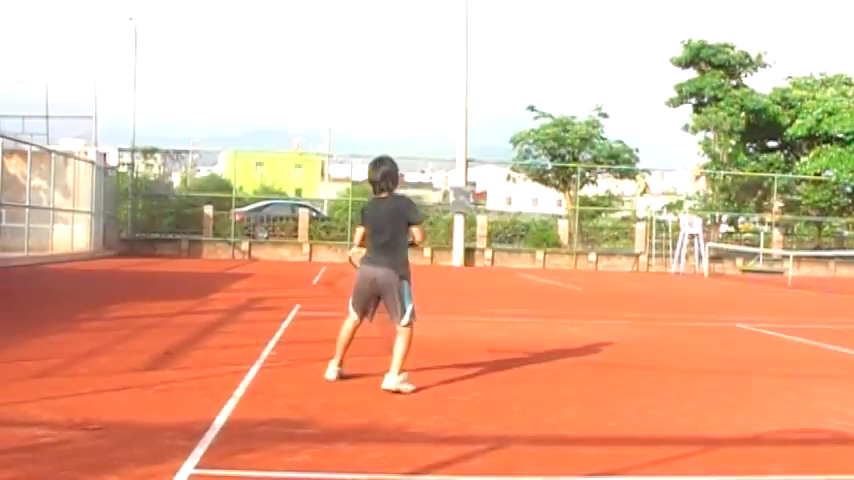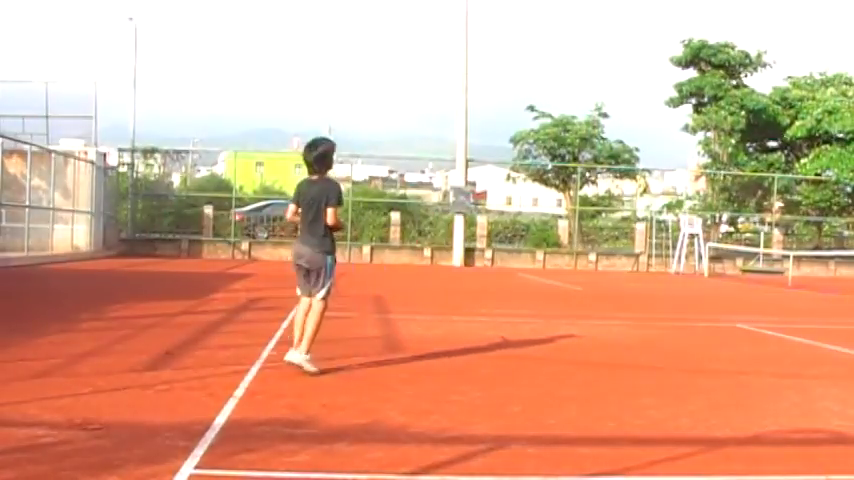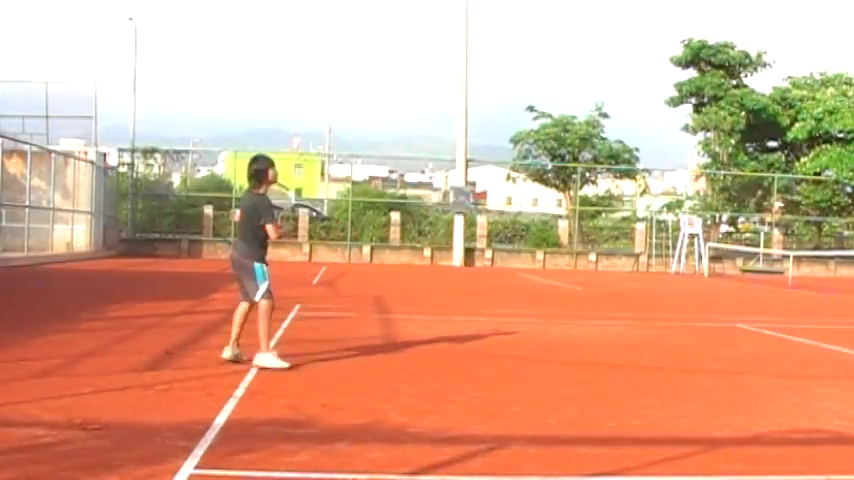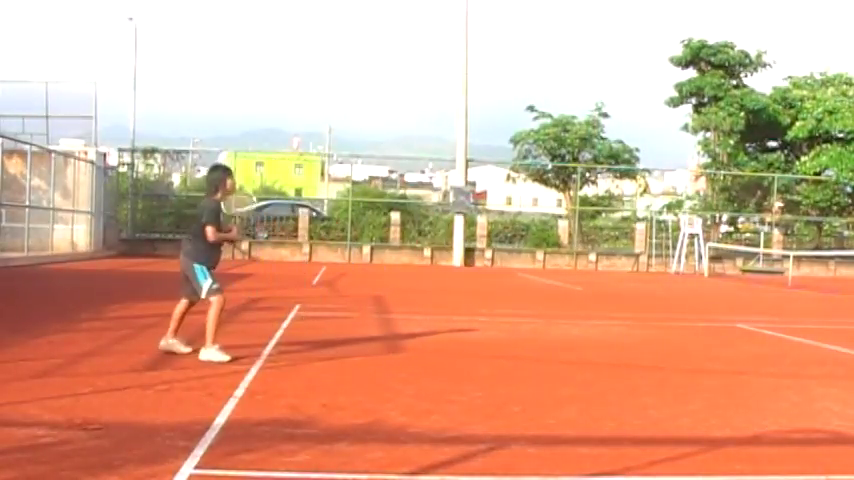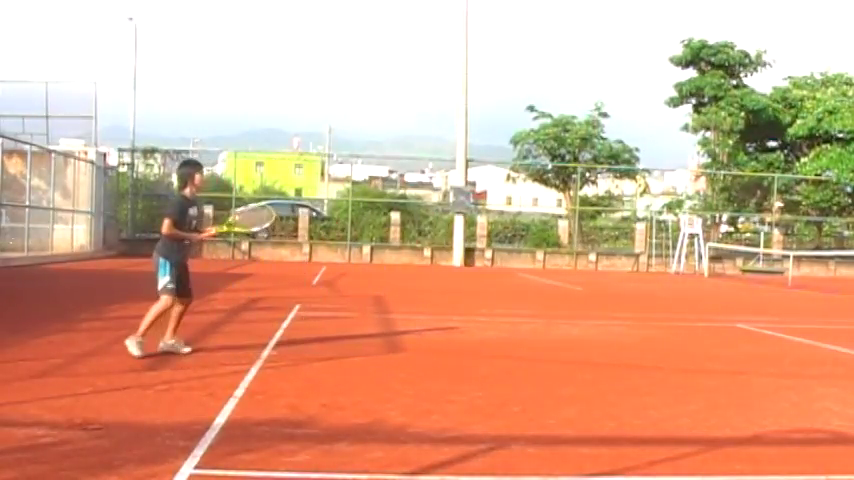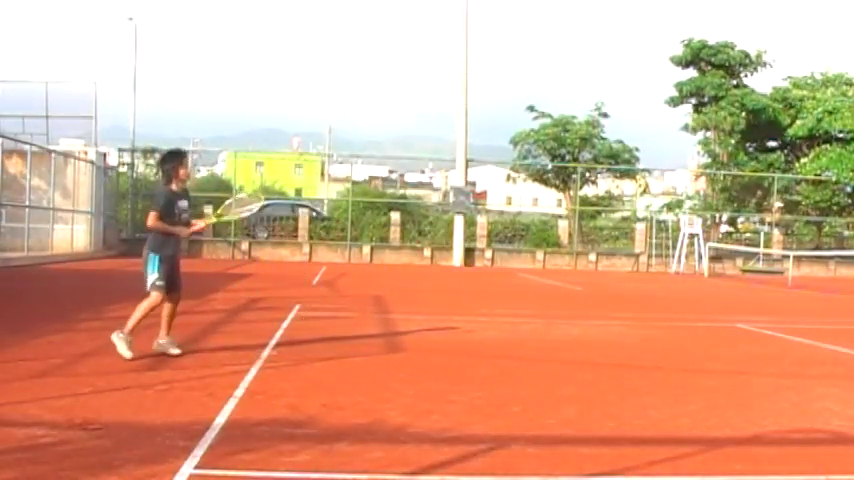
dt=0.4s
person 1, frame 1
left shoulder: (368, 208)
right shoulder: (405, 204)
left elbow: (358, 241)
right elbow: (418, 238)
right wrist: (409, 242)
left hip: (367, 270)
right hip: (393, 274)
left knee: (353, 319)
right knee: (404, 327)
left ankle: (335, 365)
right ankle: (395, 375)
person 1, frame 2
left shoulder: (302, 186)
right shoulder: (332, 186)
left elbow: (290, 215)
right elbow: (332, 220)
right wrist: (341, 225)
left hip: (301, 248)
right hip: (321, 251)
left knee: (305, 299)
right knee: (319, 303)
left ankle: (296, 348)
right ankle: (301, 353)
person 1, frame 3
left shoulder: (248, 195)
right shoulder: (264, 202)
left elbow: (237, 217)
right elbow: (274, 234)
right wrist: (282, 231)
left hip: (239, 254)
right hip: (252, 258)
left knee: (246, 302)
right knee: (266, 303)
left ankle: (232, 347)
right ankle: (264, 352)
person 1, frame 4
left shoulder: (211, 204)
right shoulder: (212, 206)
right elbow: (211, 236)
left wrist: (226, 232)
right wrist: (230, 236)
left hip: (195, 259)
right hip: (196, 261)
left knee: (188, 299)
right knee: (217, 300)
left ankle: (169, 338)
right ankle: (210, 348)
person 1, frame 5
left shoulder: (193, 201)
right shoulder: (178, 201)
right elbow: (166, 229)
left wrist: (203, 232)
right wrist: (191, 236)
left hip: (180, 259)
right hip: (167, 258)
left knee: (185, 299)
right knee: (167, 300)
left ankle: (169, 339)
right ankle: (136, 338)
person 1, frame 6
left shoulder: (184, 193)
right shoulder: (164, 195)
right elbow: (151, 222)
left wrist: (195, 224)
right wrist: (178, 229)
left hip: (172, 254)
right hip: (156, 254)
left knee: (174, 296)
right knee: (156, 297)
left ankle: (163, 339)
right ankle: (123, 334)
